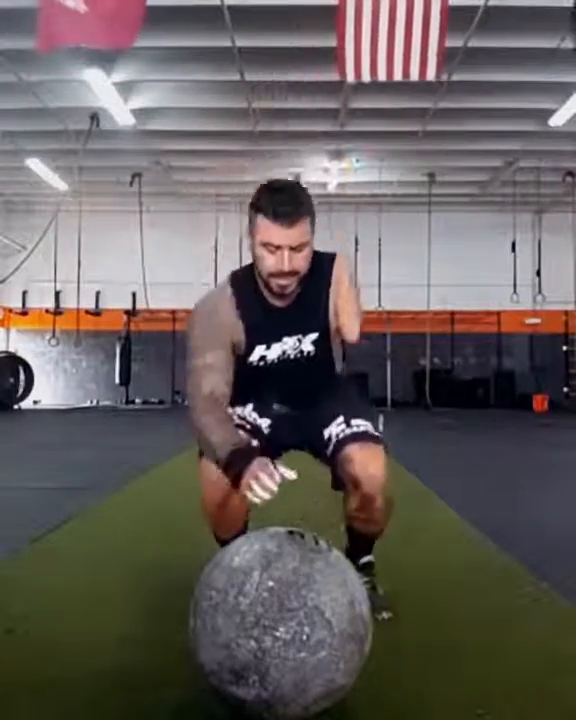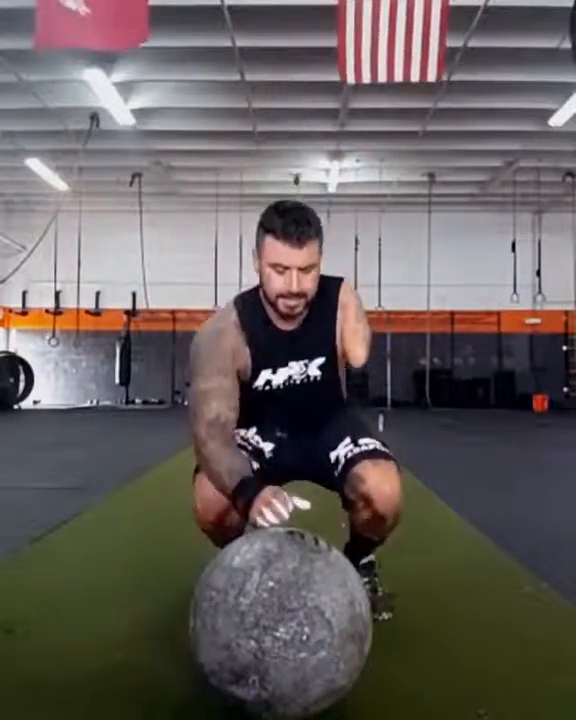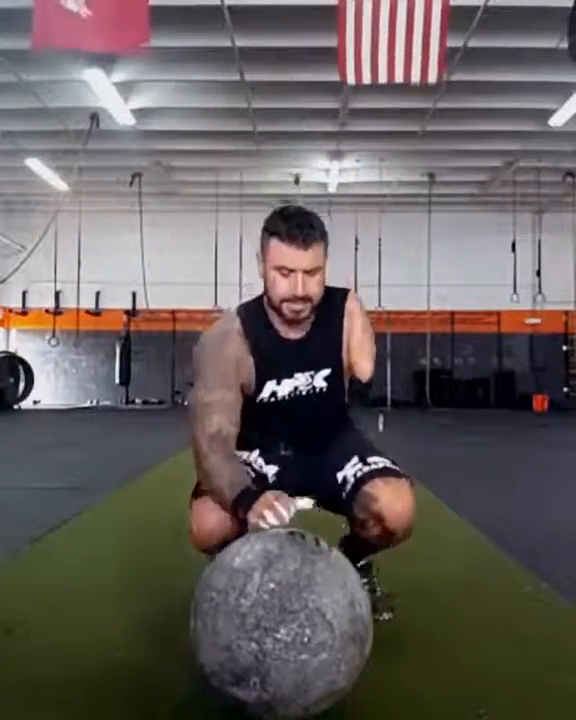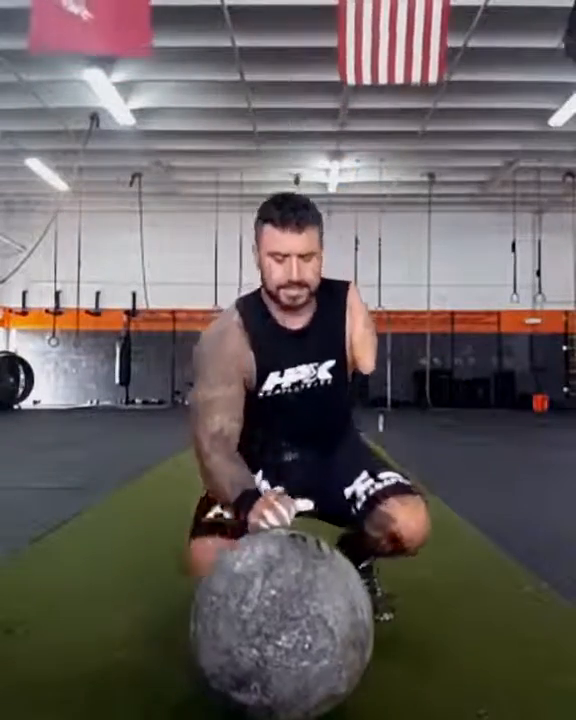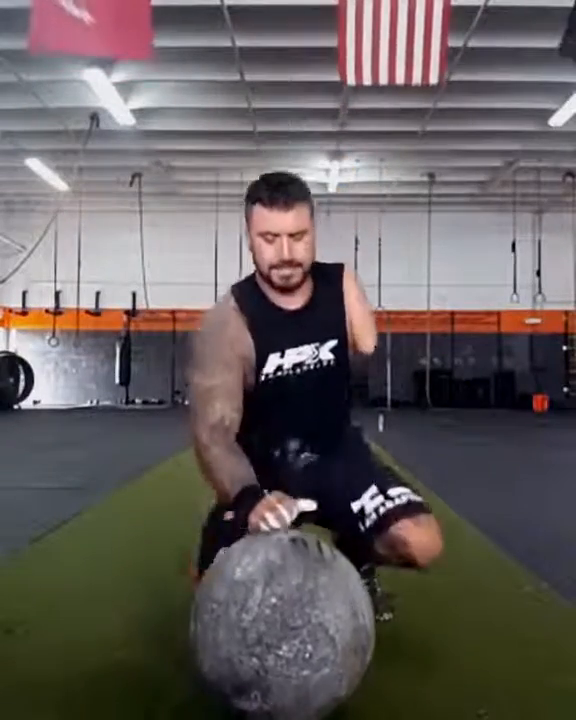
dt=0.1s
person 1, frame 1
left shoulder: (334, 274)
right shoulder: (220, 309)
right elbow: (207, 401)
right wrist: (240, 460)
left hip: (324, 397)
right hip: (256, 401)
left knee: (370, 472)
right knee: (218, 478)
left ankle: (359, 564)
person 1, frame 2
left shoulder: (341, 301)
right shoulder: (224, 333)
right elbow: (210, 428)
right wrist: (248, 492)
left hip: (327, 425)
right hip: (258, 431)
left knee: (384, 491)
right knee: (211, 499)
left ankle: (359, 564)
person 1, frame 3
left shoulder: (346, 311)
right shoulder: (227, 342)
right elbow: (212, 441)
right wrist: (247, 499)
left hip: (330, 441)
right hip: (259, 450)
left knee: (397, 509)
right knee: (206, 526)
left ankle: (355, 563)
person 1, frame 4
left shoulder: (346, 302)
right shoulder: (228, 338)
right elbow: (214, 442)
right wrist: (248, 500)
left hip: (333, 450)
right hip: (261, 462)
left knee: (411, 527)
right knee: (207, 560)
left ankle: (355, 562)
person 1, frame 5
left shoulder: (342, 286)
right shoulder: (225, 324)
right elbow: (212, 433)
right wrist: (248, 499)
left hip: (336, 456)
right hip: (262, 465)
left knee: (422, 545)
left ankle: (354, 562)
